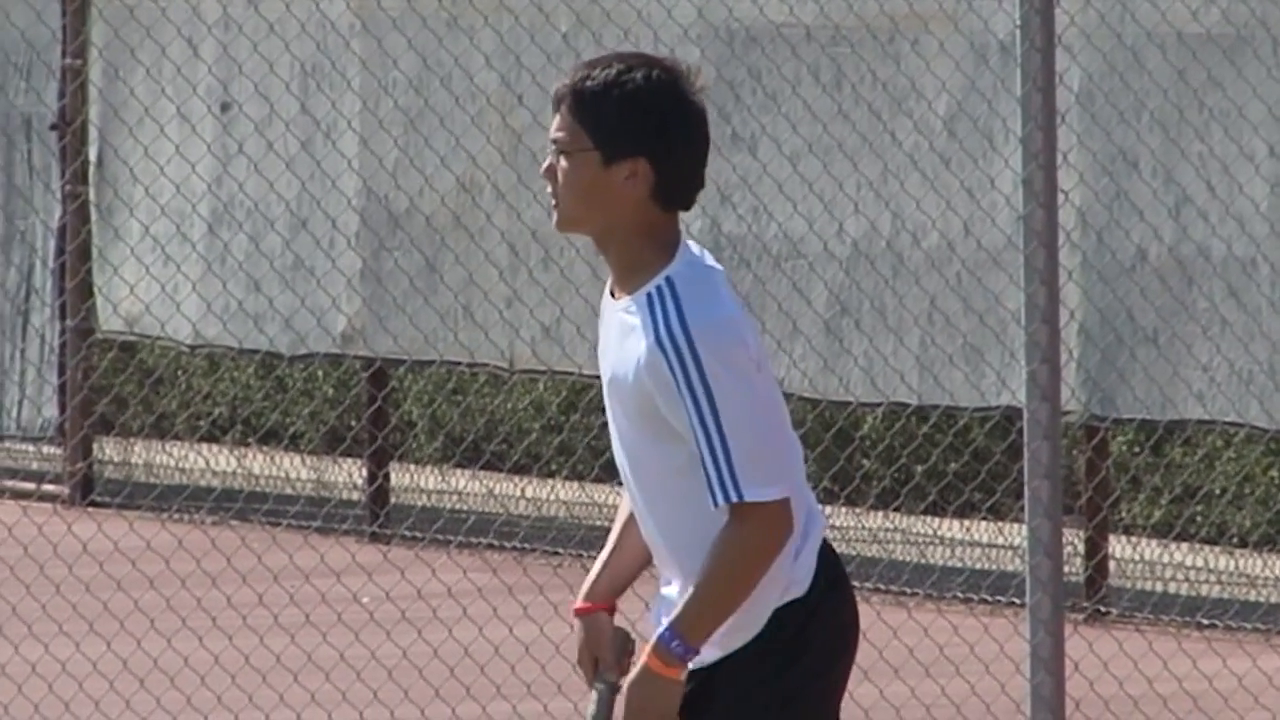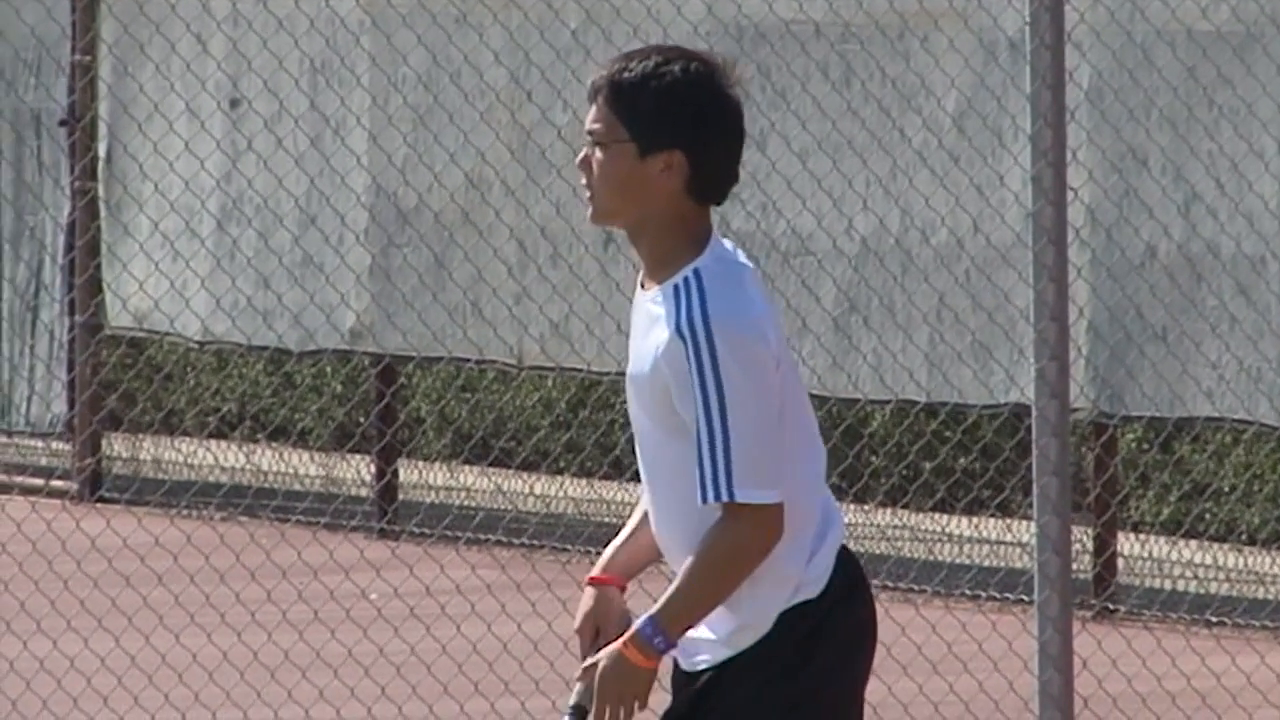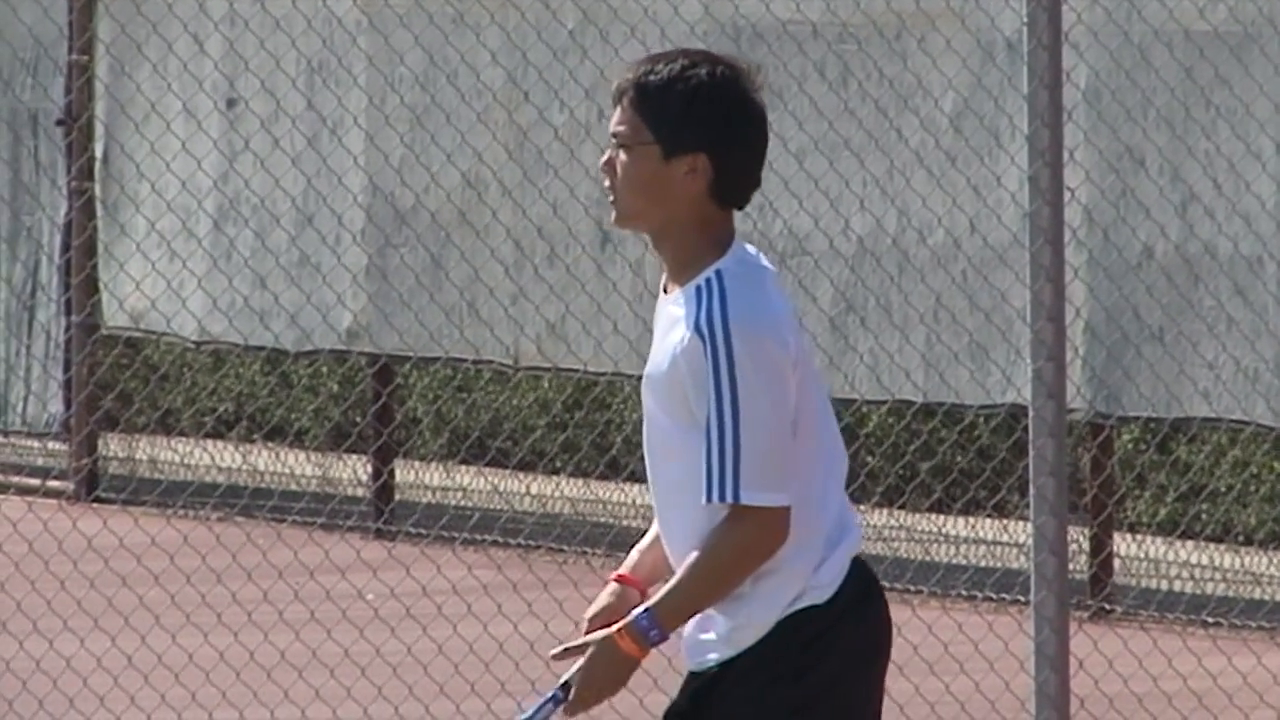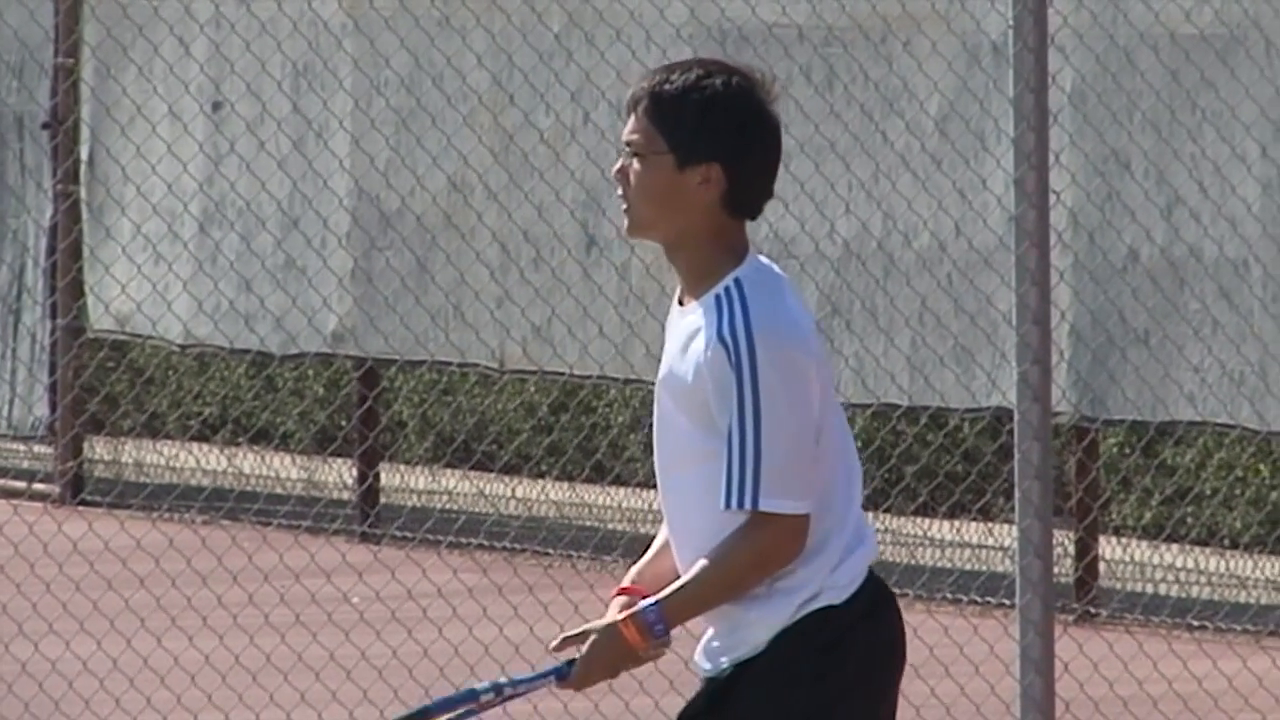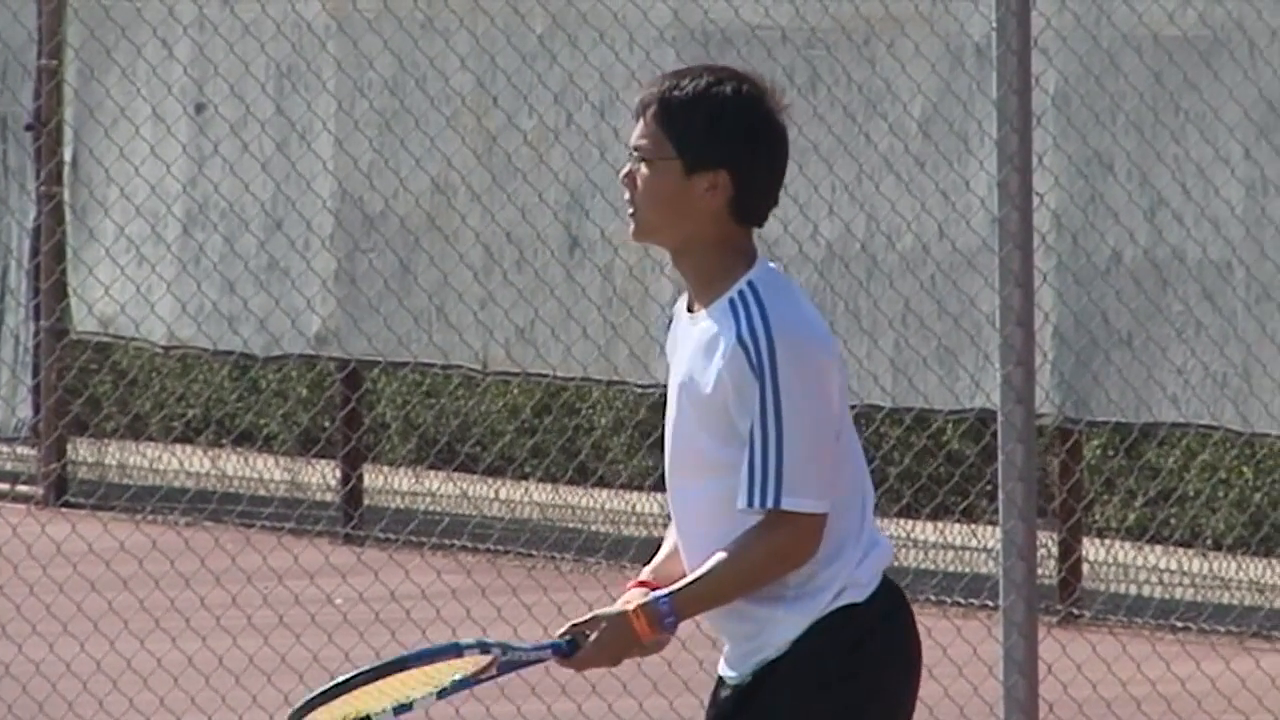
dt=0.3s
person 1, frame 1
left shoulder: (686, 326)
right shoulder: (630, 296)
left elbow: (762, 517)
left wrist: (665, 656)
right wrist: (599, 596)
left hip: (770, 635)
right hip: (721, 625)
person 1, frame 2
left shoulder: (708, 319)
right shoulder: (666, 290)
left elbow: (753, 519)
left wrist: (642, 645)
right wrist: (611, 574)
left hip: (784, 635)
right hip: (750, 626)
person 1, frame 3
left shoulder: (727, 321)
right shoulder: (694, 297)
left elbow: (757, 522)
left wrist: (636, 636)
right wrist: (634, 580)
left hip: (793, 642)
right hip: (803, 629)
person 1, frame 4
left shoulder: (747, 329)
right shoulder: (700, 308)
left elbow: (776, 529)
left wrist: (644, 625)
right wrist: (640, 589)
left hip: (811, 647)
right hip: (795, 641)
person 1, frame 5
left shoulder: (767, 334)
right shoulder: (695, 318)
left elbow: (792, 530)
left wrist: (653, 612)
right wrist: (652, 588)
left hip: (832, 652)
right hip: (773, 652)
